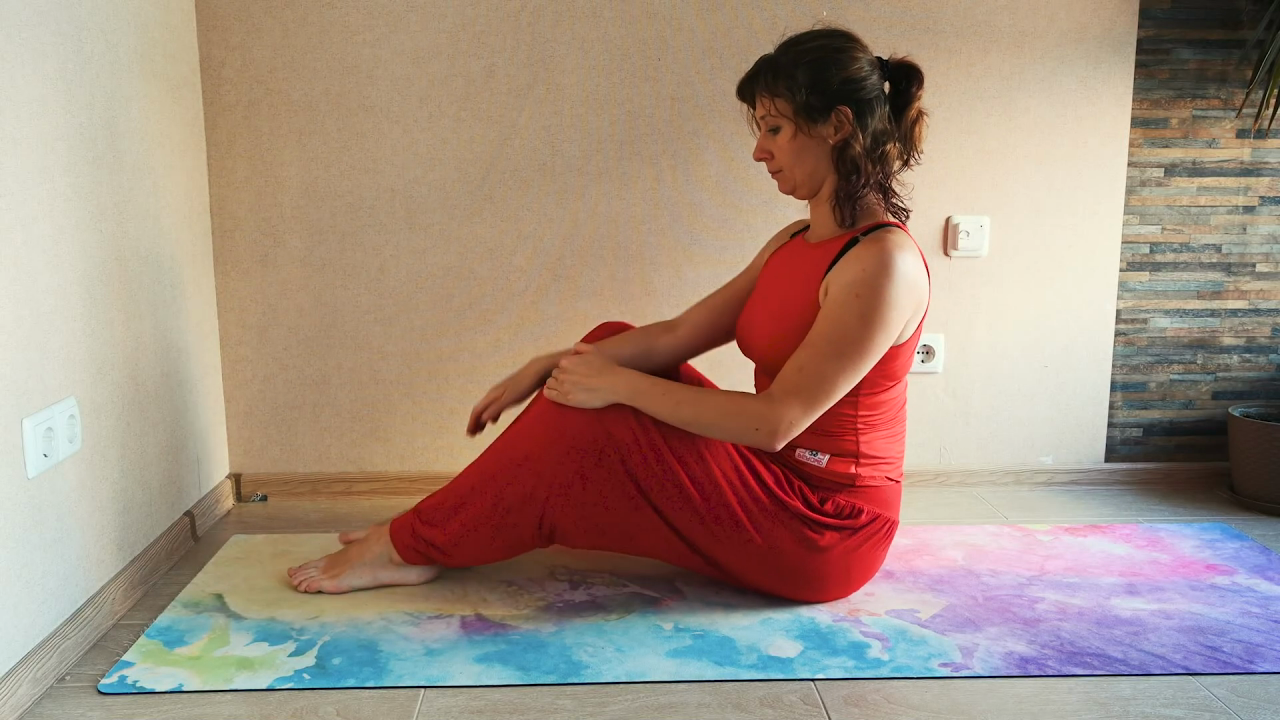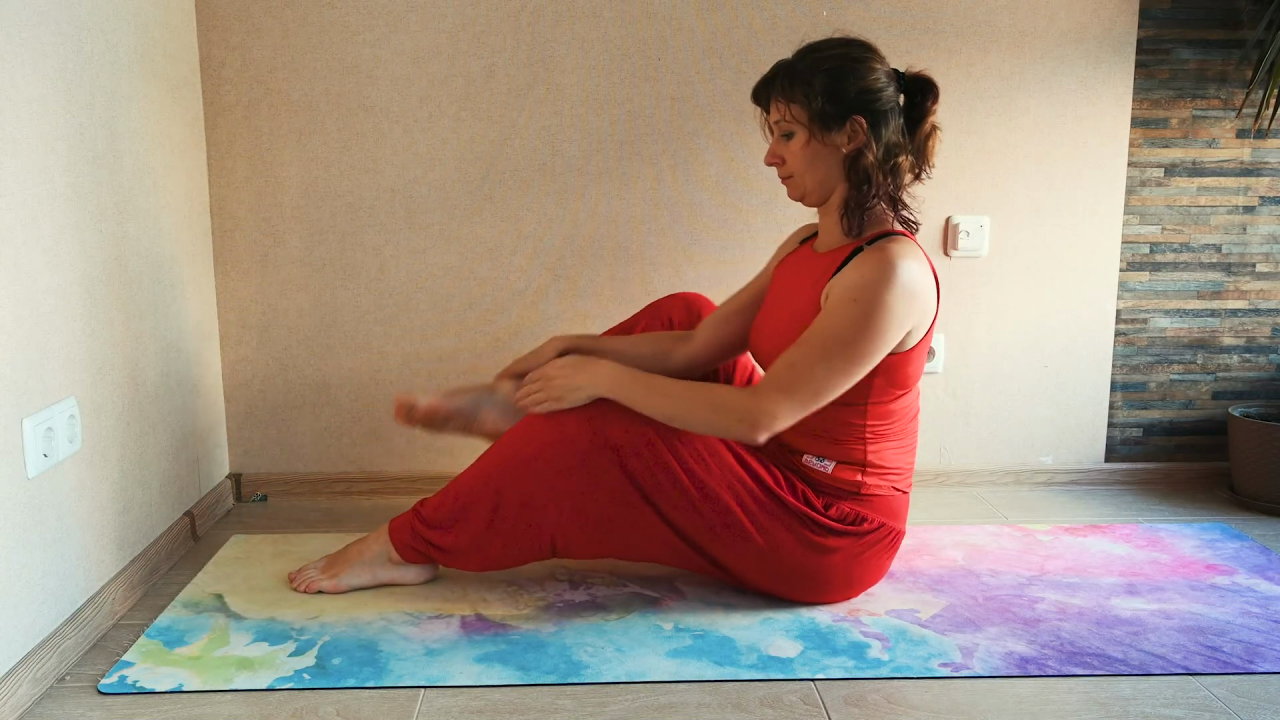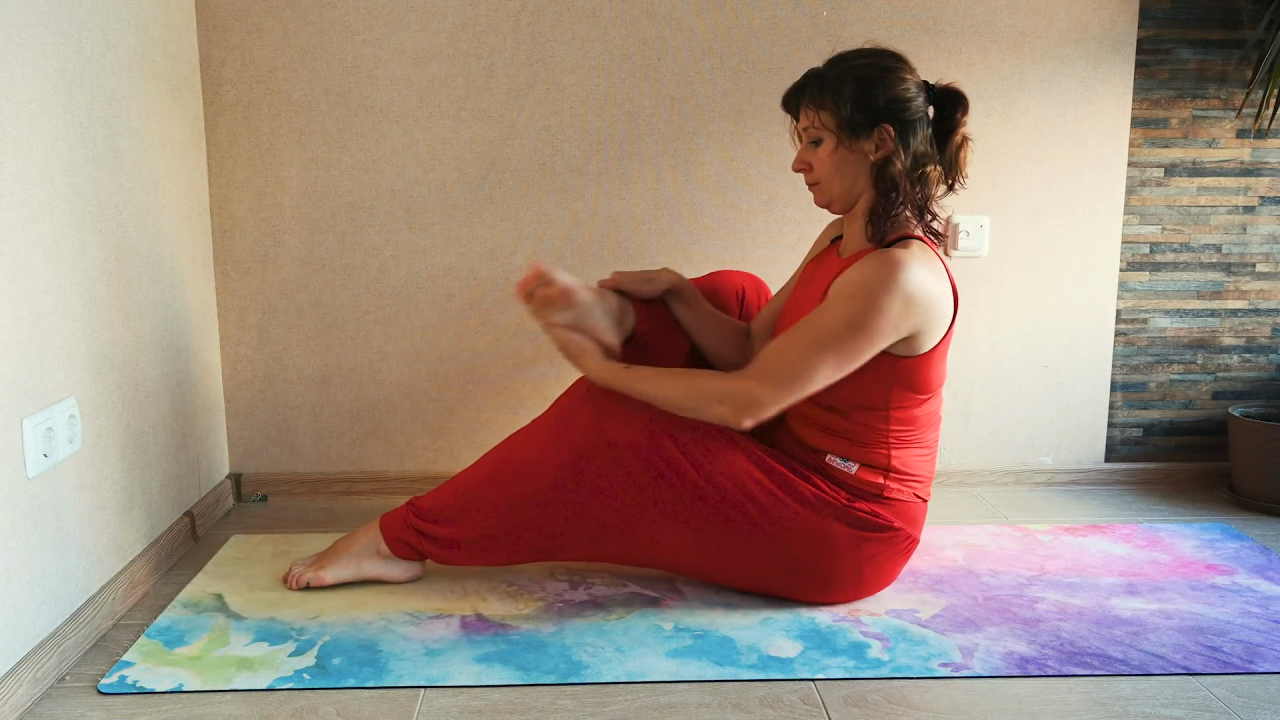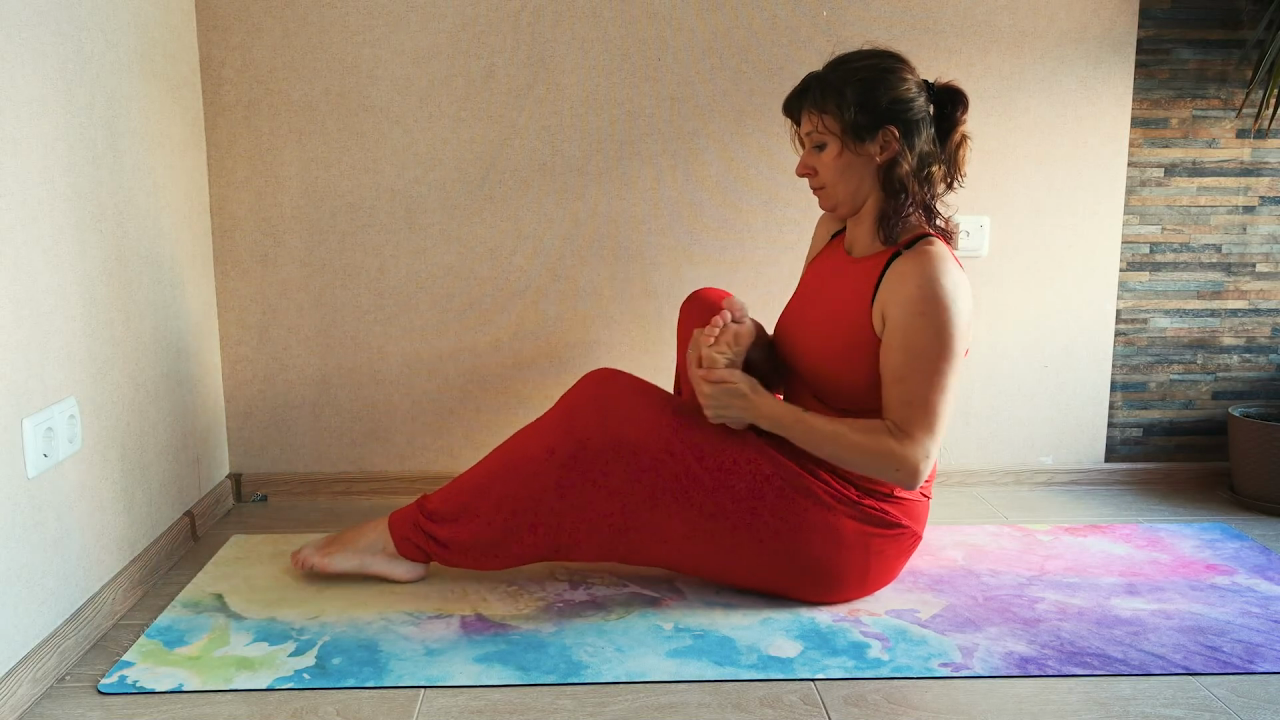
dt=0.4s
person 1, frame 1
left shoulder: (884, 263)
right shoulder: (796, 243)
left elbow: (776, 421)
right elbow: (678, 337)
left wrist: (620, 385)
right wrist: (547, 366)
left hip: (822, 536)
right hip: (780, 488)
left knee: (586, 421)
right knee: (609, 349)
left ankle: (409, 548)
right ankle: (446, 528)
person 1, frame 2
left shoulder: (890, 272)
right shoulder: (806, 247)
left elbow: (759, 416)
right elbow: (696, 347)
left wrist: (606, 378)
right wrist: (578, 348)
left hip: (826, 542)
right hip: (791, 484)
left knee: (587, 424)
right knee: (686, 313)
left ankle: (408, 546)
right ankle: (512, 408)
person 1, frame 3
left shoulder: (899, 275)
right shoulder: (841, 242)
left elbow: (746, 400)
right elbow: (750, 352)
left wrist: (607, 371)
right wrist: (672, 290)
left hip: (844, 539)
right hip: (805, 474)
left knee: (596, 426)
right knee: (733, 294)
left ankle: (400, 541)
person 1, frame 4
left shoulder: (926, 278)
right shoulder: (833, 234)
left elbow: (907, 460)
right elbow: (786, 368)
left wrist: (760, 409)
right wrist: (743, 341)
left hip: (847, 541)
right hip: (800, 480)
left knee: (605, 409)
right knee: (710, 306)
left ankle: (409, 541)
